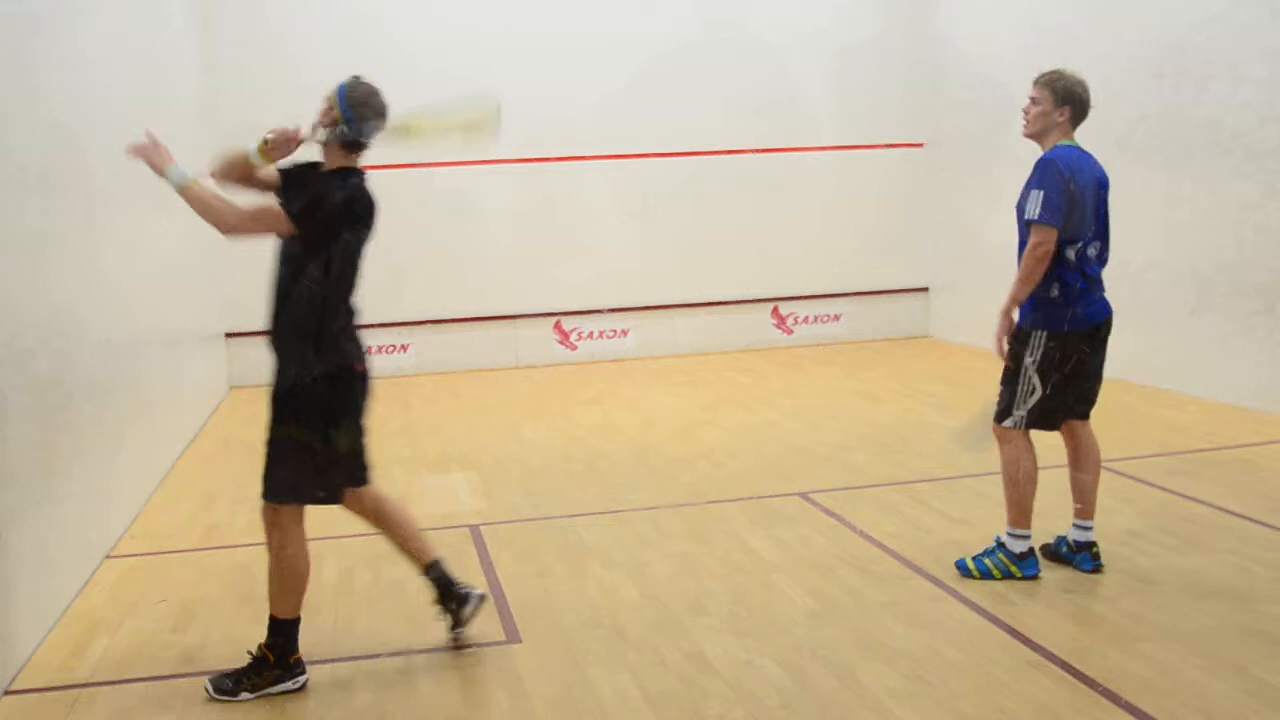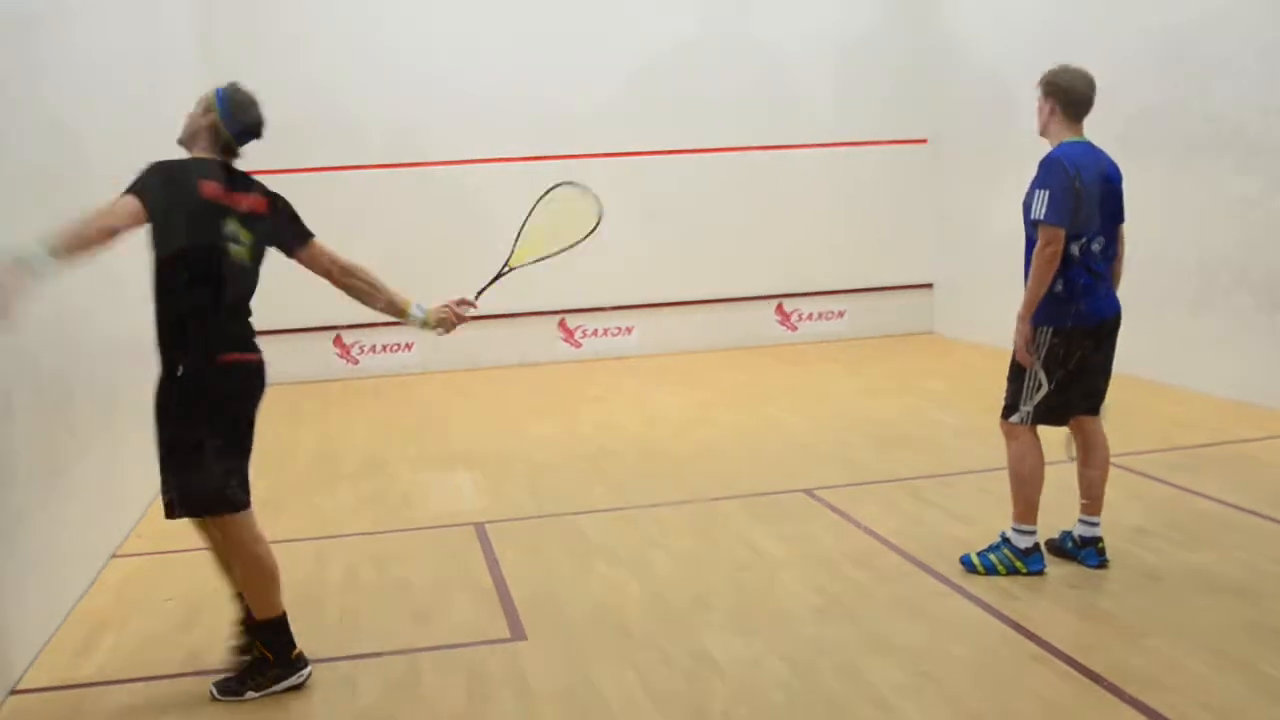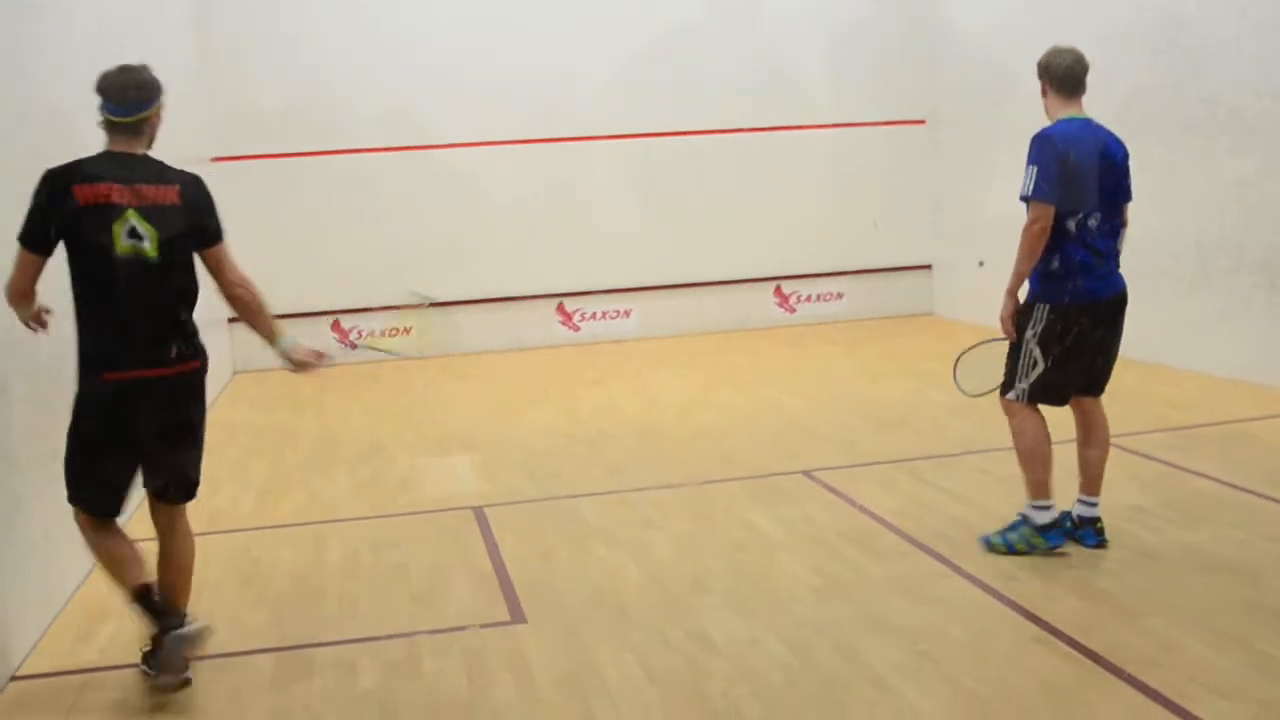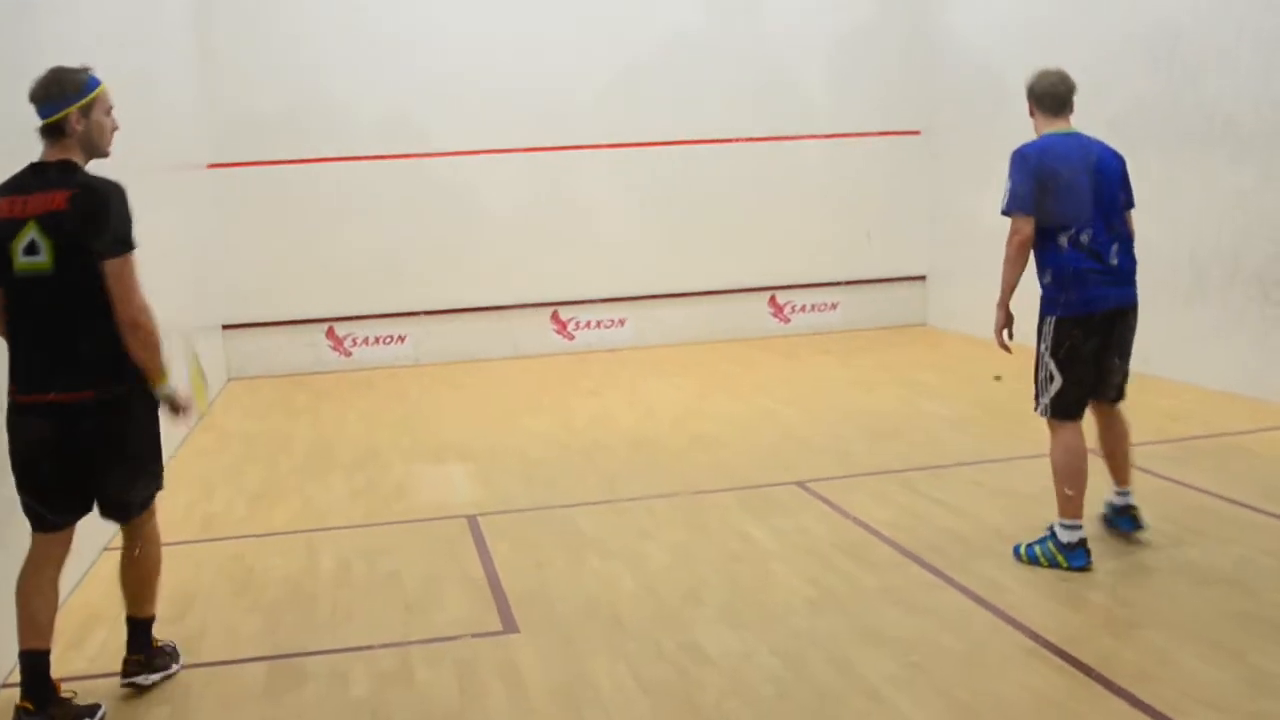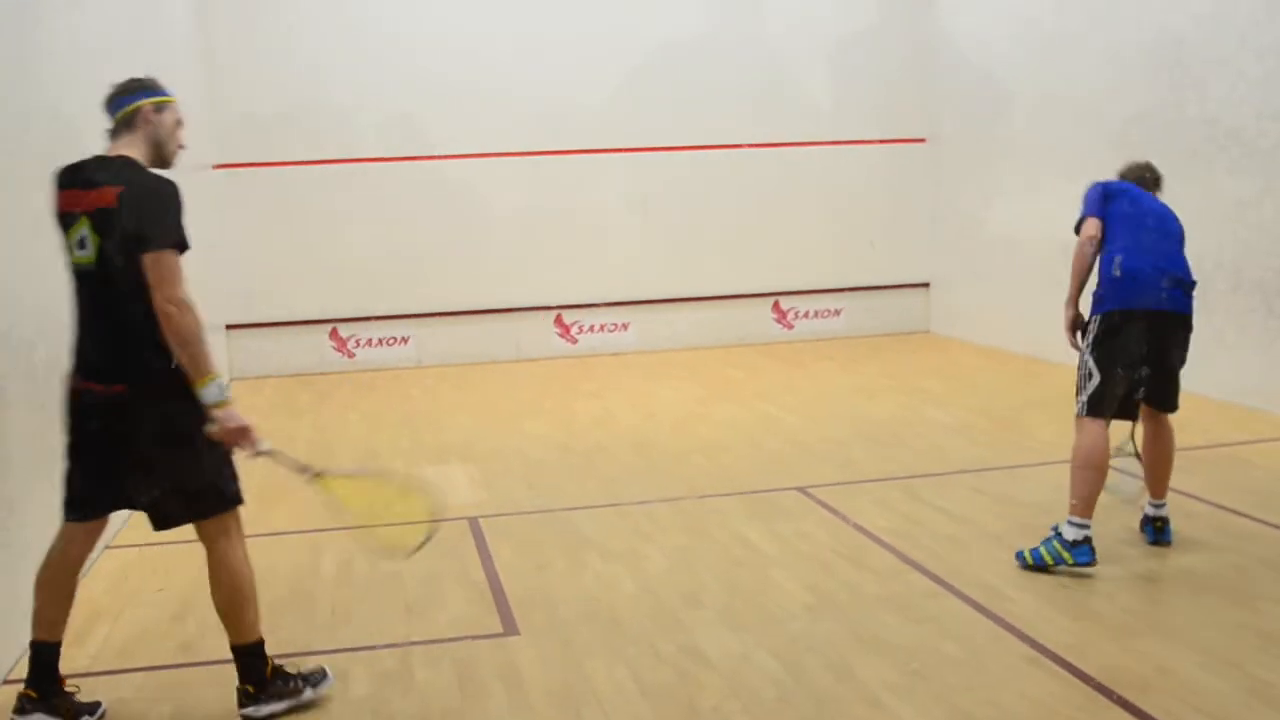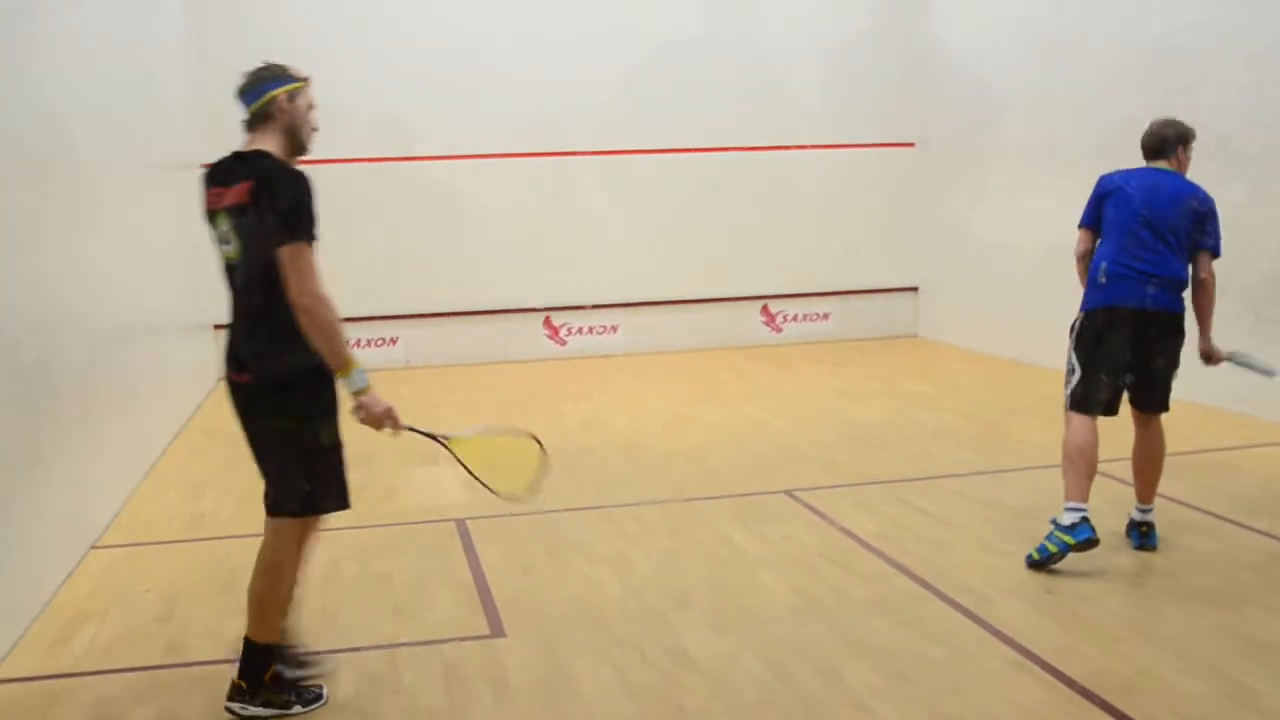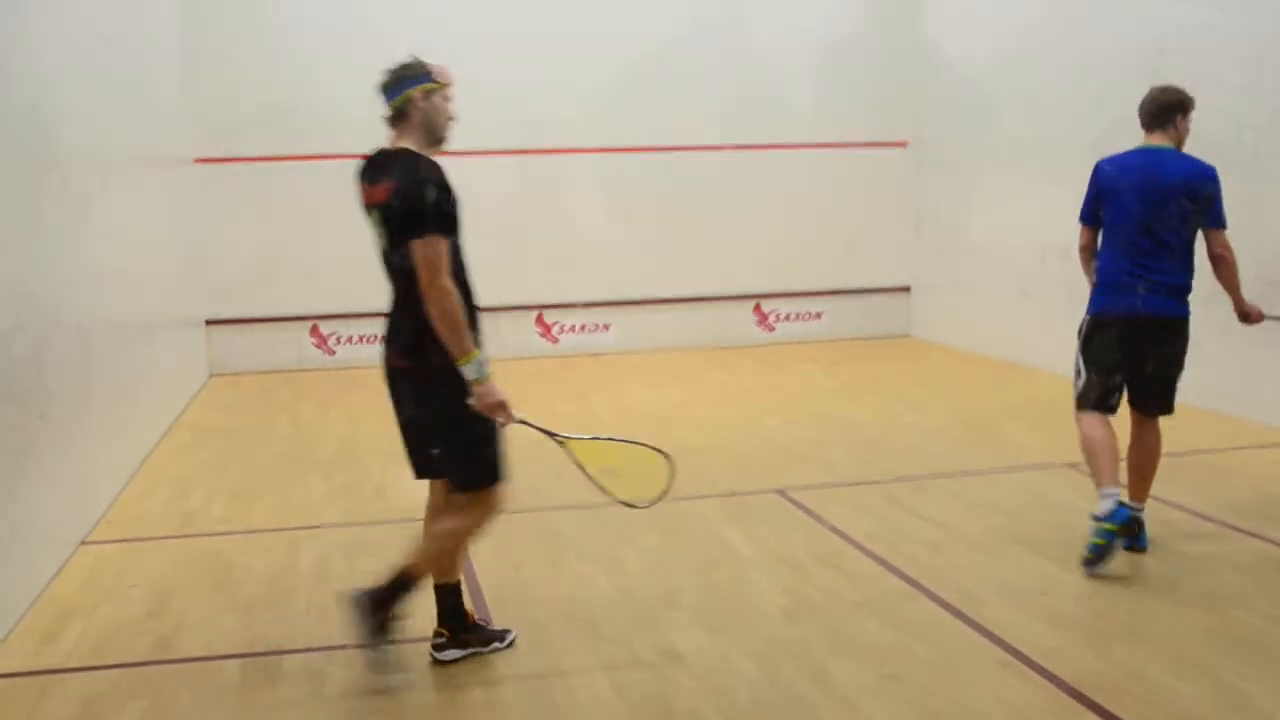
dt=0.5s
person 1, frame 1
left shoulder: (347, 196)
right shoulder: (314, 178)
left elbow: (231, 219)
right elbow: (229, 174)
left wrist: (168, 167)
right wrist: (264, 152)
left hip: (316, 372)
right hip: (330, 366)
left knee: (283, 510)
right knee: (356, 492)
left ankle: (281, 657)
right ankle: (451, 592)
person 1, frame 2
left shoulder: (171, 178)
right shoulder: (262, 199)
left elbow: (112, 220)
right elbow: (338, 269)
right wrist: (414, 311)
left hip: (198, 371)
right hip: (237, 366)
left knee: (225, 513)
right knee: (216, 508)
left ankle: (281, 654)
right ankle: (258, 624)
person 1, frame 3
left shoulder: (62, 186)
right shoulder: (187, 190)
right elbow: (235, 287)
right wrist: (285, 346)
left hip: (107, 382)
right hip: (179, 376)
left knee: (94, 515)
right knee: (171, 513)
left ankle: (167, 622)
right ankle: (170, 642)
person 1, frame 4
right shoulder: (99, 196)
right elbow: (129, 310)
right wrist: (163, 383)
right hip: (111, 394)
right knee: (139, 520)
right ankle: (142, 651)
person 1, frame 5
left shoulder: (70, 184)
right shoulder: (152, 191)
right elbow: (172, 307)
right wrist: (216, 399)
left hip: (92, 389)
right hip: (155, 392)
left knee: (79, 533)
right knee: (221, 528)
person 1, frame 6
left shoulder: (220, 177)
right shoulder: (284, 181)
right elbow: (306, 297)
left wrist: (288, 177)
right wrist: (359, 384)
left hip: (249, 370)
right hip: (288, 377)
left knee: (293, 514)
right knee: (293, 523)
left ankle: (276, 644)
person 1, frame 7
left shoulder: (377, 171)
right shoulder: (423, 178)
right elbow: (437, 286)
left wrist: (428, 82)
right wrist: (477, 375)
left hip: (405, 360)
right hip: (439, 363)
left knee: (447, 492)
right knee: (481, 498)
left ankle: (451, 621)
right ankle: (385, 598)
person 2, frame 1
left shoulder: (1052, 166)
right shoulder: (1091, 168)
left elbow: (1041, 247)
left wrist: (1007, 312)
left hip: (1052, 322)
right hip: (1090, 315)
left knee: (1011, 426)
right knee: (1075, 422)
left ankle: (1017, 548)
right ankle: (1082, 540)
person 2, frame 2
left shoulder: (1057, 164)
right shoulder: (1106, 165)
left elbow: (1050, 247)
right elbow: (1117, 244)
left wrist: (1024, 318)
left hip: (1060, 318)
right hip: (1100, 314)
left knee: (1018, 424)
right knee: (1085, 418)
left ankle: (1023, 544)
right ankle: (1089, 536)
person 2, frame 3
left shoulder: (1049, 141)
right shoulder: (1113, 144)
left elbow: (1039, 223)
right elbow: (1120, 220)
left wrist: (1011, 291)
left hip: (1060, 295)
right hip: (1108, 291)
left knee: (1021, 400)
right knee: (1086, 401)
left ankle: (1040, 517)
right ankle: (1086, 517)
person 2, frame 4
left shoulder: (1030, 157)
right shoulder: (1109, 156)
left elbow: (1022, 234)
right elbow: (1127, 229)
left wrist: (1003, 303)
left hip: (1069, 304)
right hip: (1121, 299)
left knee: (1063, 419)
right knee: (1106, 403)
left ankle: (1069, 540)
right ankle: (1123, 504)
person 2, frame 5
left shoulder: (1105, 190)
right shoulder: (1169, 216)
left elbow: (1090, 237)
left wrist: (1072, 304)
left hip: (1122, 302)
right hip: (1176, 308)
left knee: (1093, 416)
right knee: (1157, 412)
left ankle: (1075, 535)
right ankle: (1157, 517)
person 2, frame 6
left shoulder: (1110, 183)
right shoulder: (1199, 200)
left elbow: (1083, 251)
right elbow: (1203, 276)
right wrist: (1206, 338)
left hip: (1107, 304)
right hip: (1164, 312)
left knee: (1081, 411)
right knee: (1148, 416)
left ankle: (1074, 519)
right ankle: (1143, 521)
person 2, frame 7
left shoulder: (1106, 170)
right shoulder: (1200, 176)
left elbow: (1086, 245)
right elbow: (1219, 250)
right wrist: (1241, 304)
left hip: (1111, 308)
right hip: (1169, 312)
left knee: (1092, 410)
right knee: (1146, 416)
left ankle: (1111, 507)
right ankle: (1133, 513)
